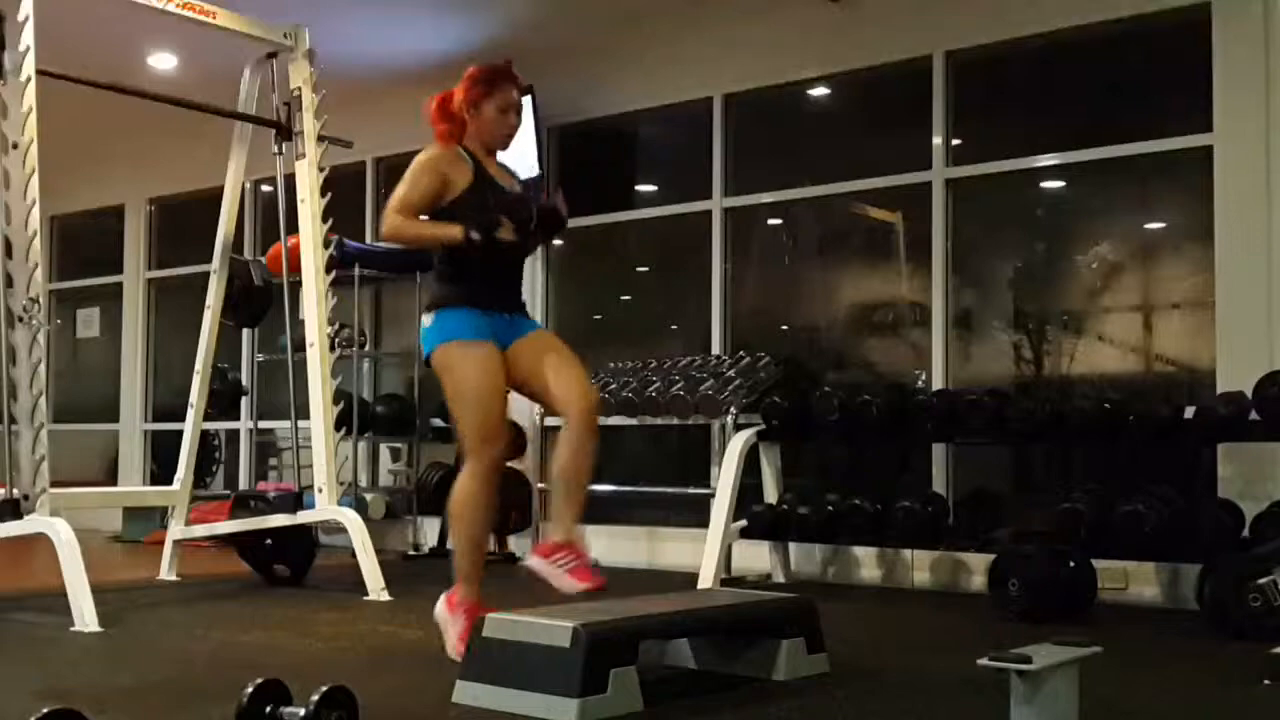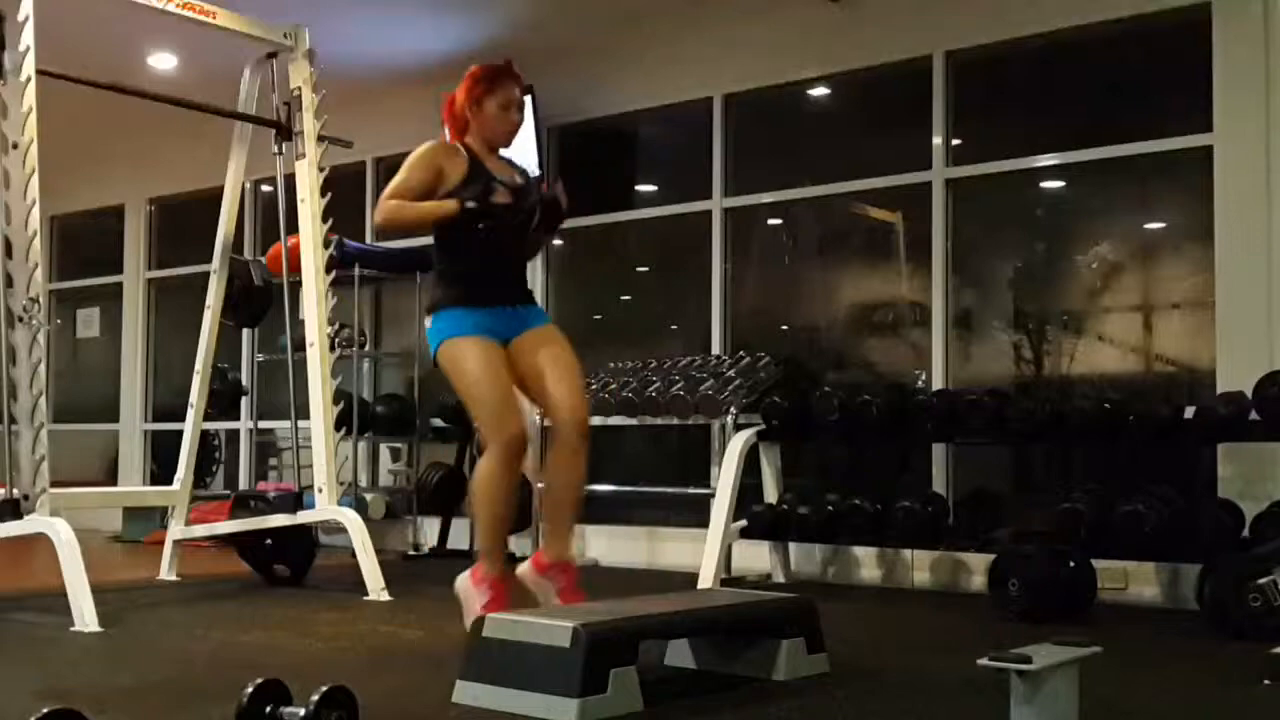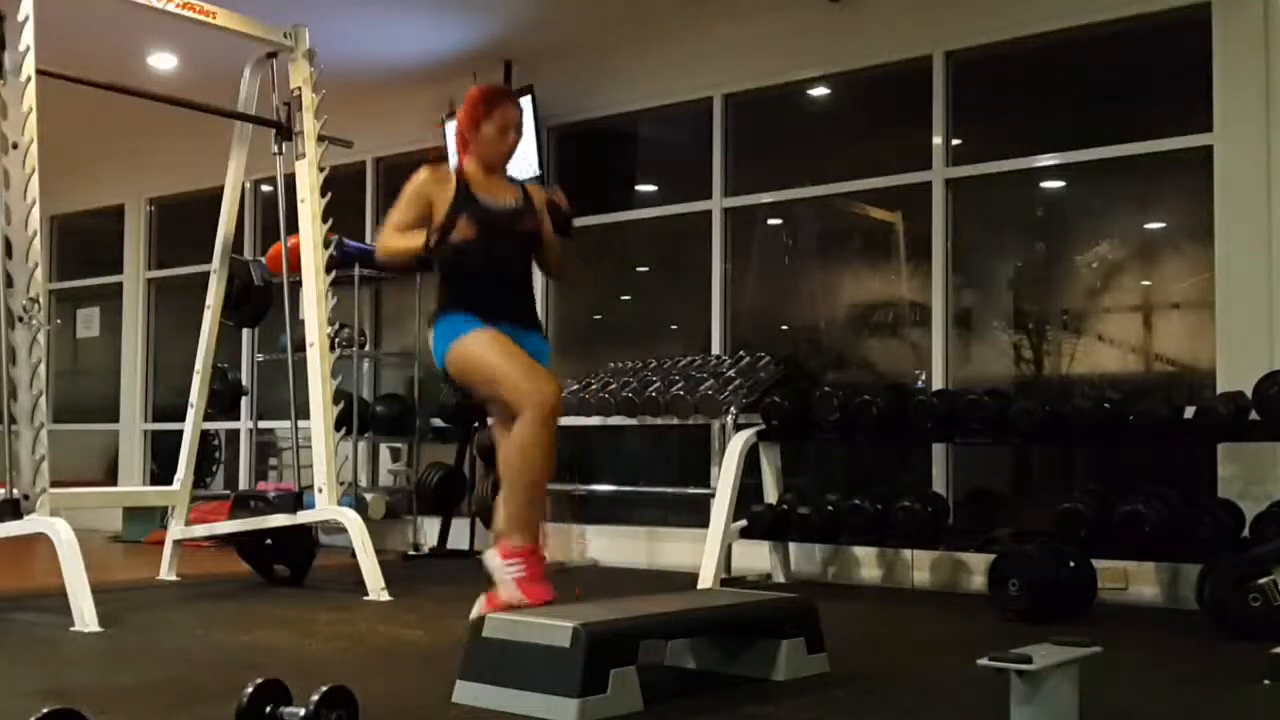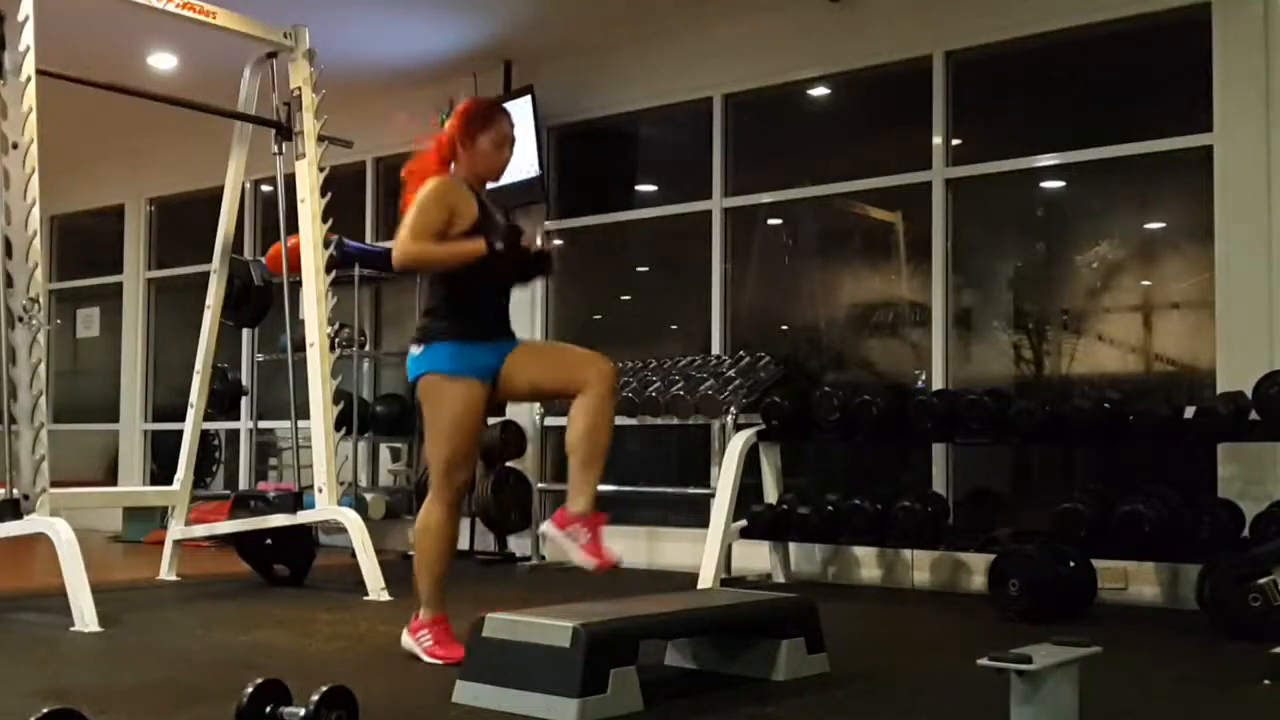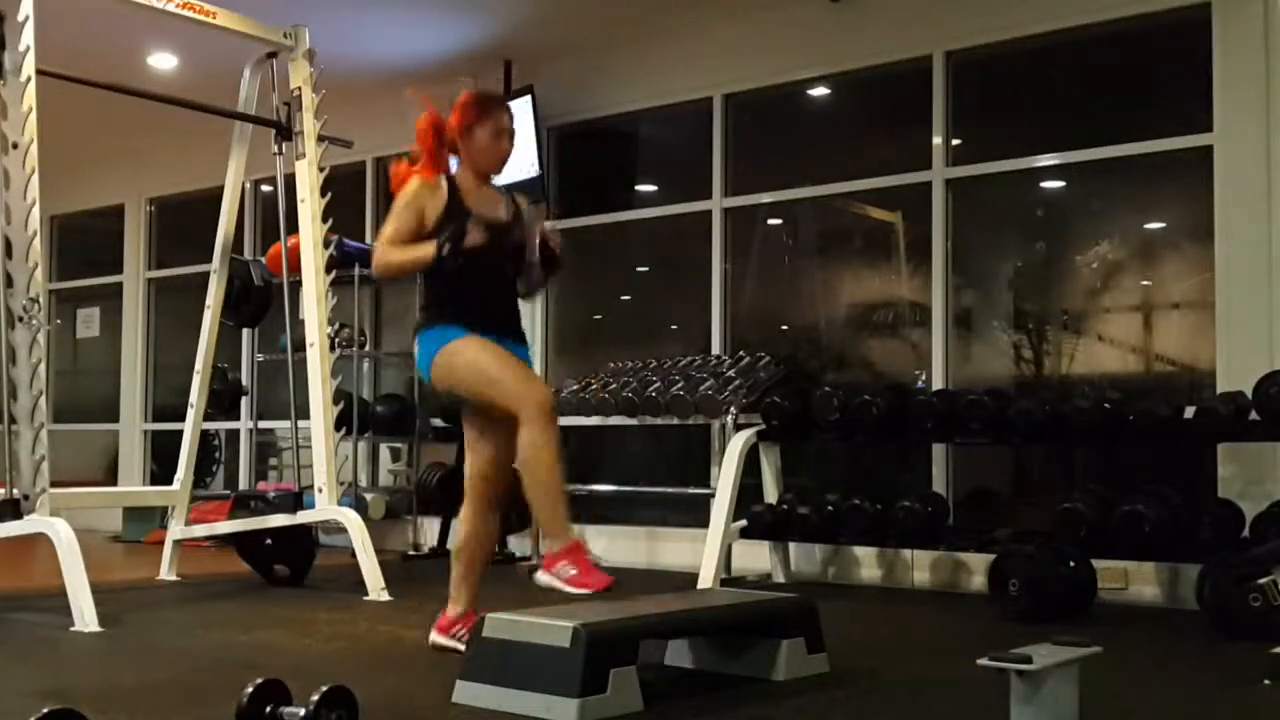
dt=0.3s
person 1, frame 1
left shoulder: (514, 180)
right shoulder: (443, 161)
right elbow: (392, 223)
left wrist: (545, 227)
right wrist: (468, 232)
left hip: (512, 317)
right hip: (461, 318)
left knee: (582, 403)
right knee: (484, 455)
left ankle: (561, 542)
right ankle: (464, 598)
person 1, frame 2
left shoulder: (521, 178)
right shoulder: (439, 156)
right elbow: (385, 213)
left wrist: (551, 217)
right wrist: (462, 205)
left hip: (521, 312)
right hip: (460, 316)
left knee: (574, 414)
right knee: (507, 436)
left ankle: (553, 563)
right ankle: (488, 574)
person 1, frame 3
left shoulder: (529, 197)
right shoulder: (434, 183)
left elbow: (555, 269)
right elbow: (385, 245)
left wrist: (559, 228)
right wrist: (435, 239)
left hip: (524, 330)
right hip: (463, 326)
left knee: (522, 469)
right knee: (541, 400)
left ankle: (502, 600)
right ankle: (516, 548)
person 1, frame 4
left shoulder: (489, 206)
right shoulder: (445, 190)
right elbow: (407, 255)
left wrist: (526, 264)
right wrist: (491, 247)
left hip: (499, 345)
right hip: (448, 349)
left knee: (598, 375)
right knee: (449, 486)
left ankle: (577, 518)
right ankle: (426, 621)
person 1, frame 5
left shoulder: (516, 208)
right shoulder: (426, 190)
left elbow: (526, 287)
right elbow: (382, 263)
left wrist: (543, 259)
right wrist: (442, 248)
left hip: (507, 340)
right hip: (450, 336)
left knee: (487, 490)
right knee: (537, 402)
left ankle: (457, 617)
right ankle: (560, 552)
